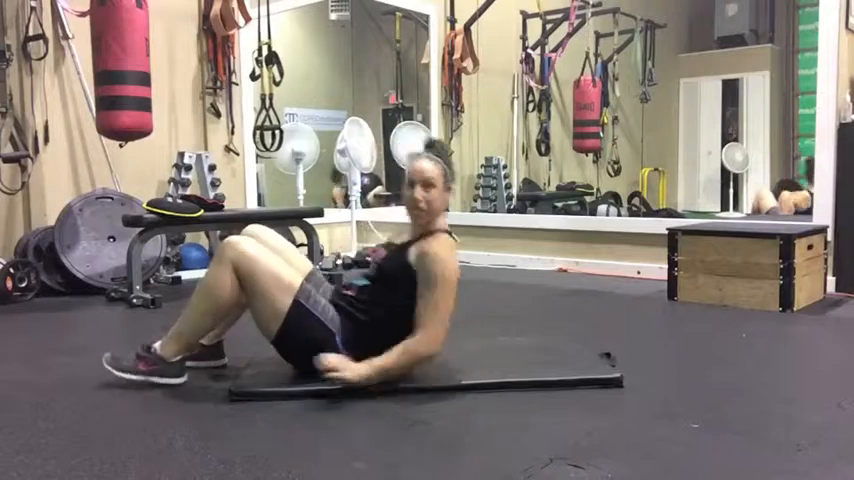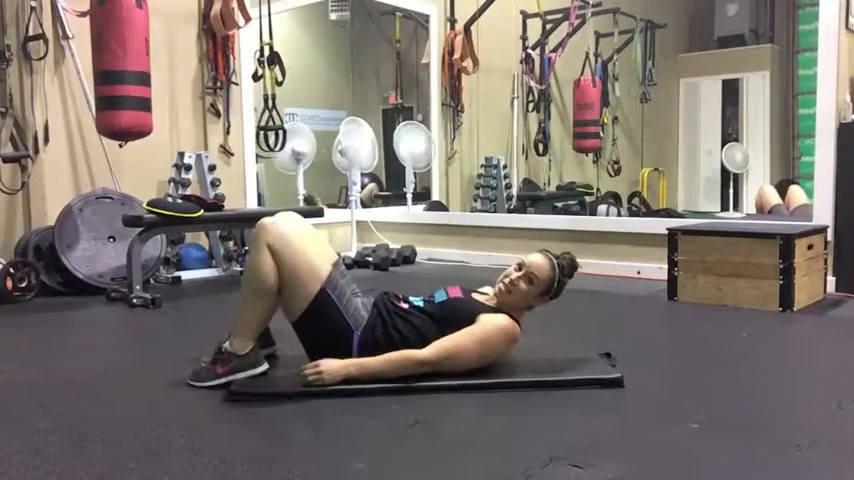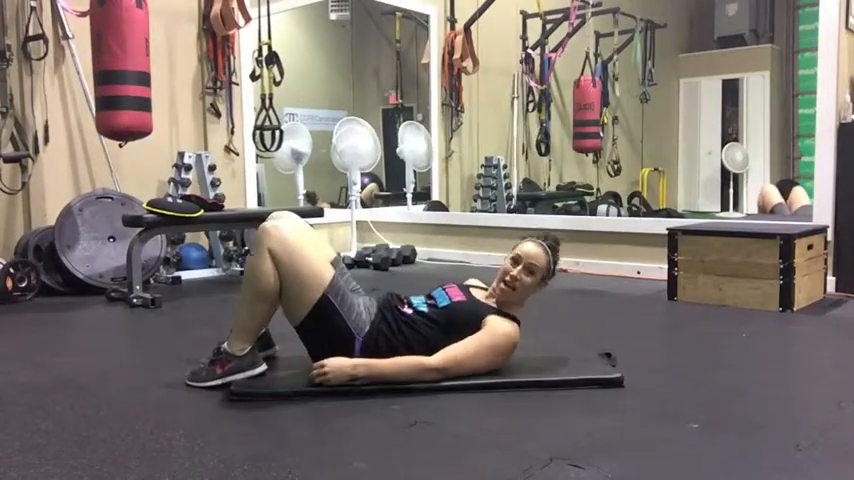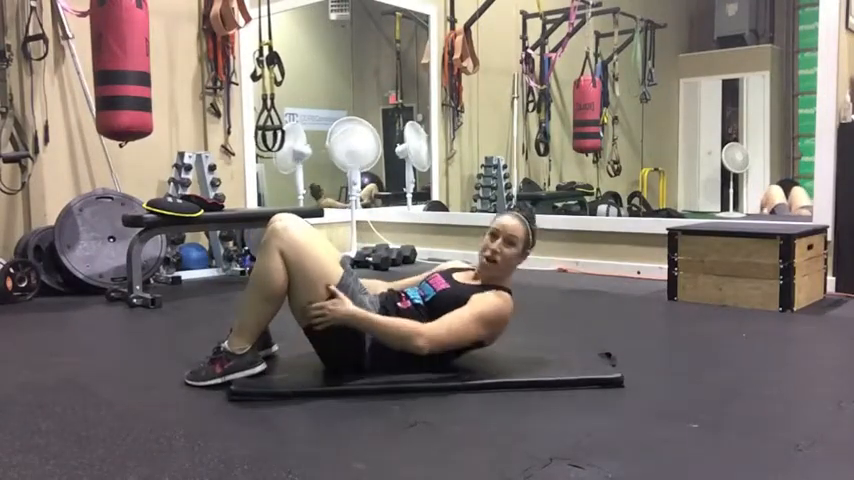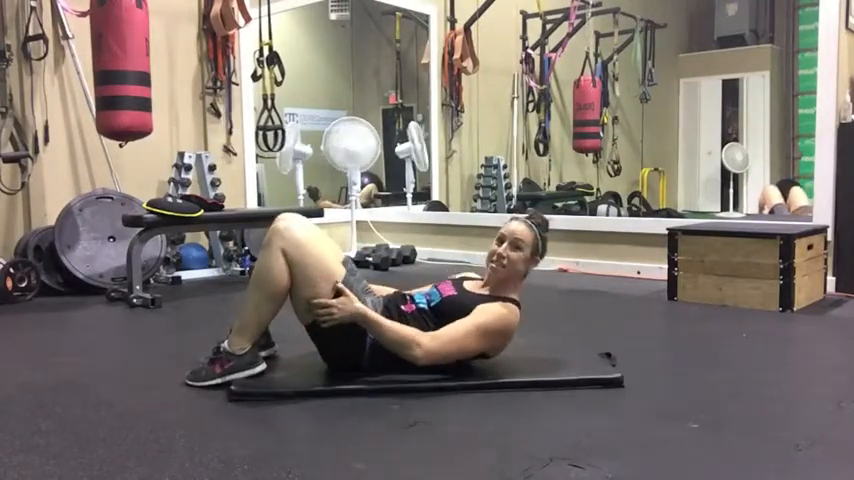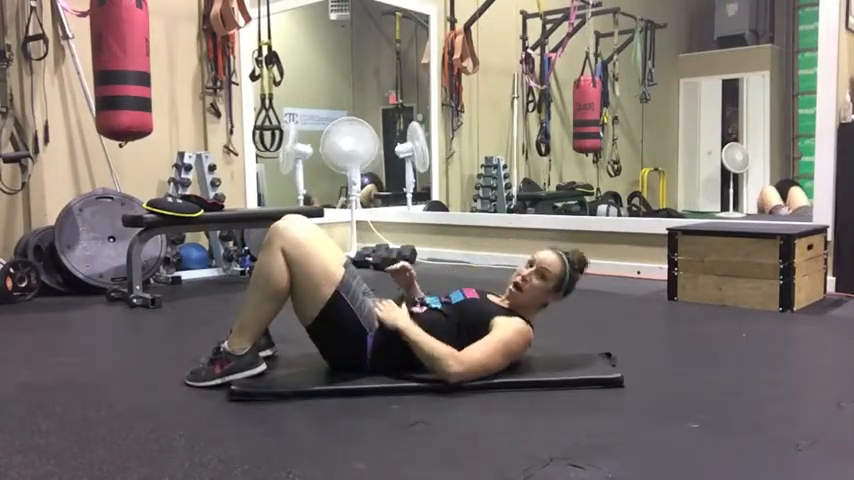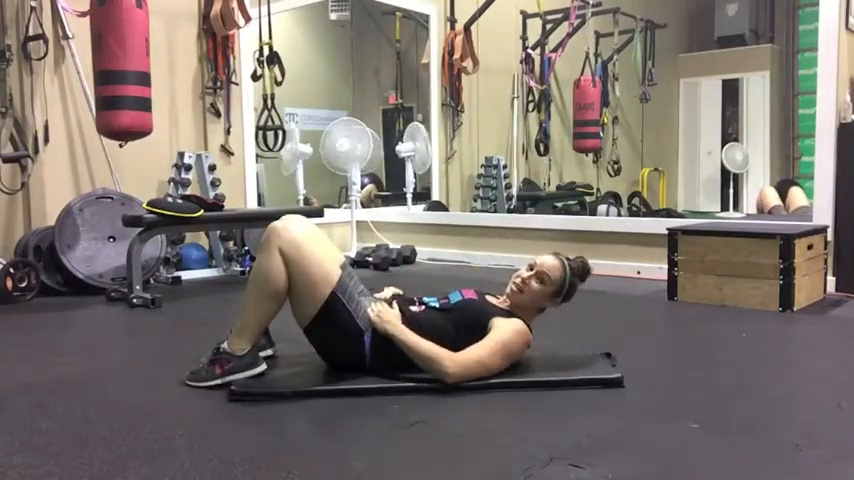
dt=0.7s
person 1, frame 1
left shoulder: (437, 250)
right shoulder: (419, 239)
left elbow: (427, 343)
left wrist: (363, 369)
left hip: (335, 344)
right hip: (335, 313)
left knee: (235, 250)
right knee: (254, 234)
left ankle: (166, 356)
right ankle: (207, 344)
person 1, frame 2
left shoulder: (502, 327)
right shoulder: (486, 296)
left elbow: (427, 360)
left wrist: (347, 368)
left hip: (354, 339)
right hip: (366, 315)
left knee: (270, 232)
right knee: (285, 223)
left ankle: (239, 354)
right ankle: (253, 335)
person 1, frame 3
left shoulder: (504, 331)
right shoulder: (476, 287)
left elbow: (434, 367)
left wrist: (354, 367)
left hip: (358, 340)
right hip: (368, 312)
left knee: (272, 237)
right knee: (281, 221)
left ankle: (238, 355)
right ankle: (255, 337)
person 1, frame 4
left shoulder: (496, 304)
right shoulder: (458, 269)
left elbow: (424, 339)
left wrist: (352, 316)
right wrist: (343, 283)
left hip: (364, 345)
right hip: (371, 314)
left knee: (283, 238)
right knee: (283, 225)
left ankle: (238, 354)
right ankle: (255, 337)
person 1, frame 5
left shoulder: (502, 315)
right shoulder: (472, 281)
left elbow: (423, 350)
left wrist: (359, 313)
right wrist: (355, 286)
left hip: (364, 343)
right hip: (376, 314)
left knee: (285, 237)
right knee: (288, 225)
left ankle: (239, 353)
right ankle: (254, 336)
person 1, frame 6
left shoulder: (516, 330)
right shoulder: (496, 303)
left elbow: (455, 368)
left wrist: (403, 324)
right wrist: (414, 288)
left hip: (367, 342)
right hip: (374, 320)
left knee: (286, 236)
right knee: (291, 227)
left ankle: (238, 354)
right ankle: (255, 336)
person 1, frame 7
left shoulder: (514, 331)
right shoulder: (495, 305)
left elbow: (452, 368)
left wrist: (394, 329)
right wrist: (398, 299)
left hip: (363, 341)
right hip: (373, 317)
left knee: (283, 236)
right knee: (291, 227)
left ankle: (238, 353)
right ankle: (254, 335)
